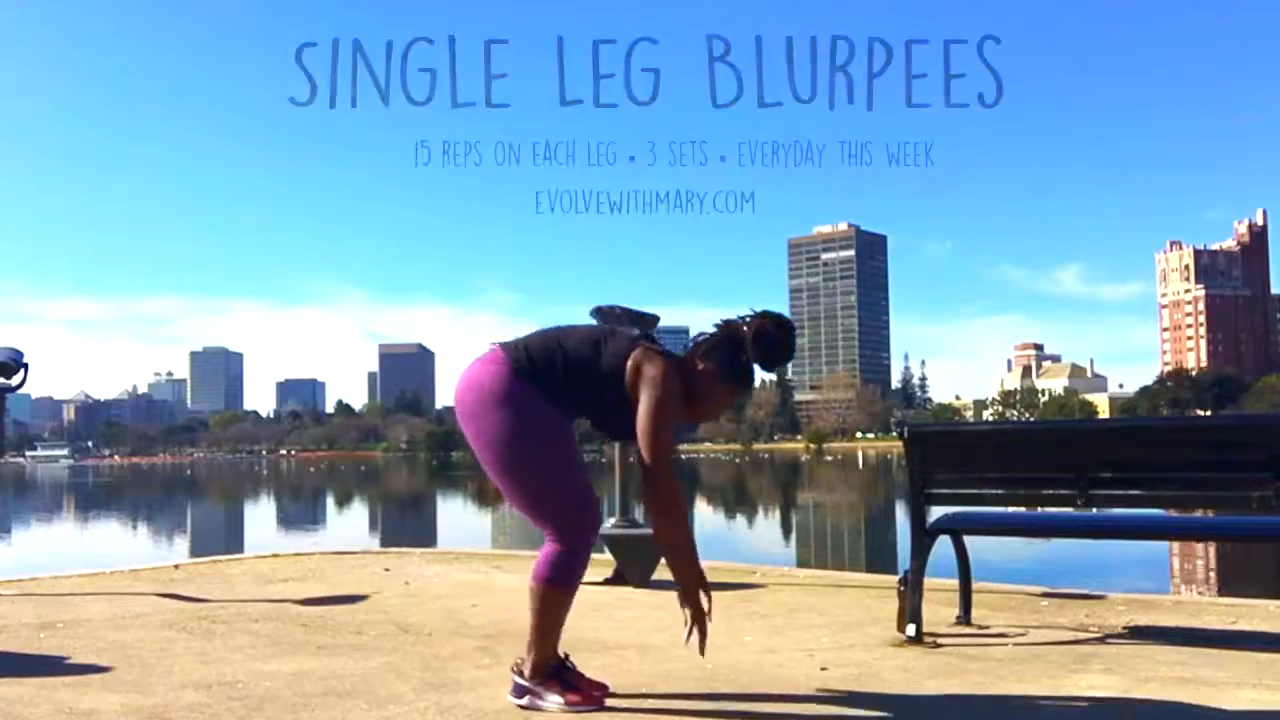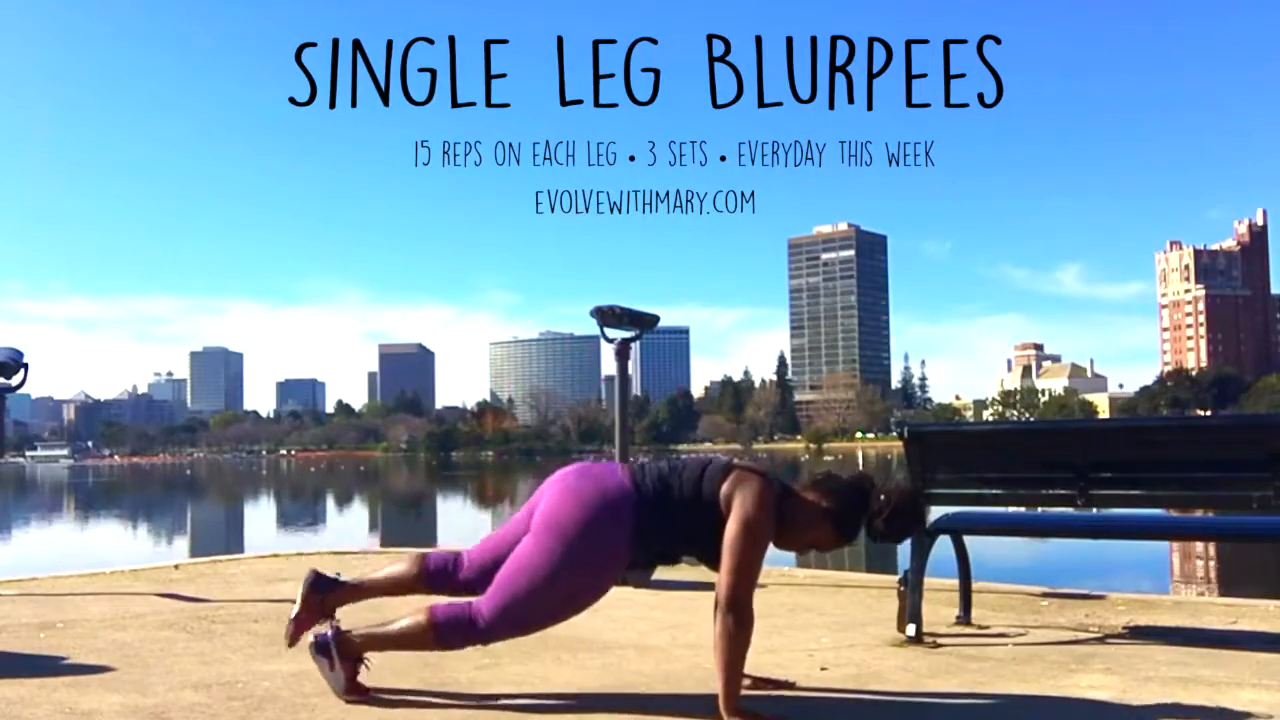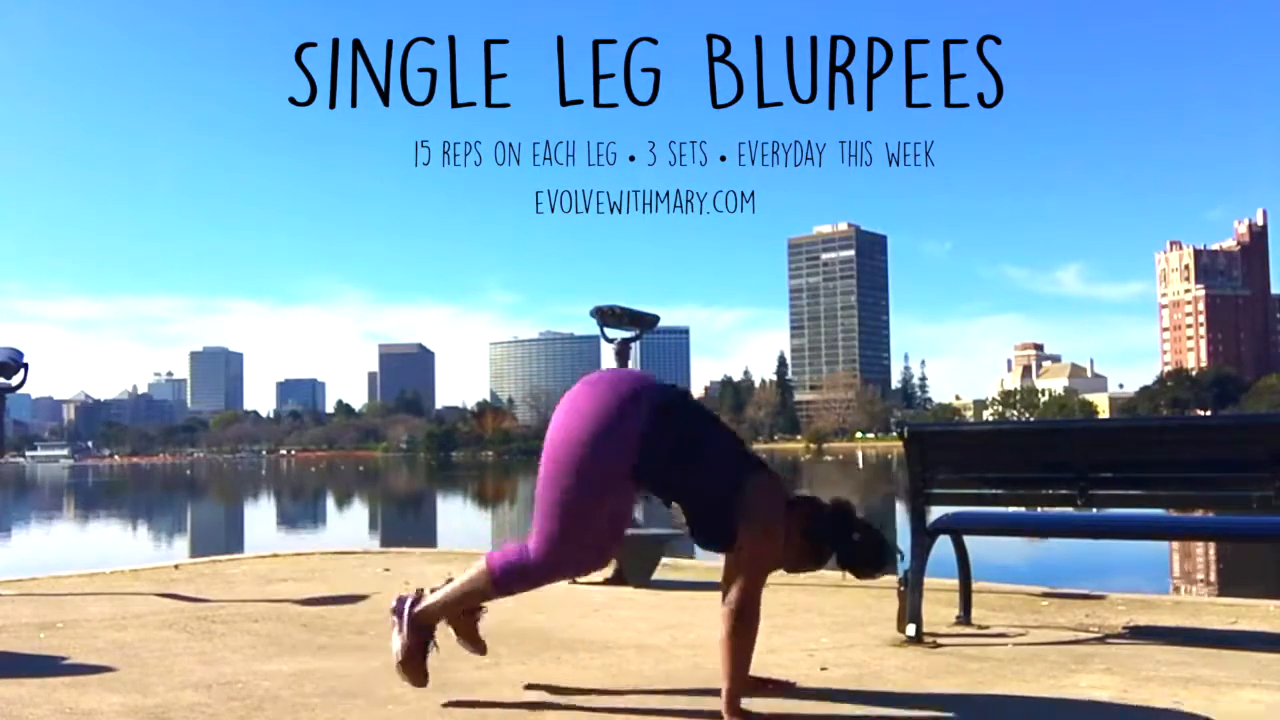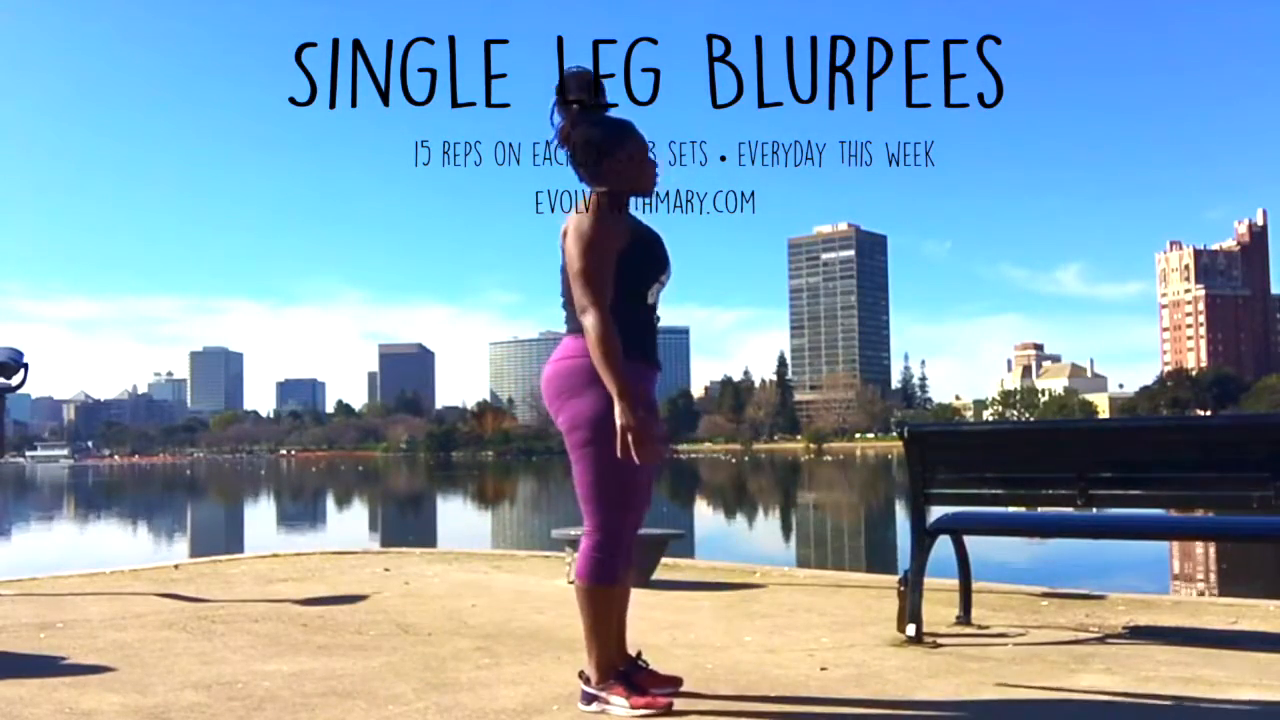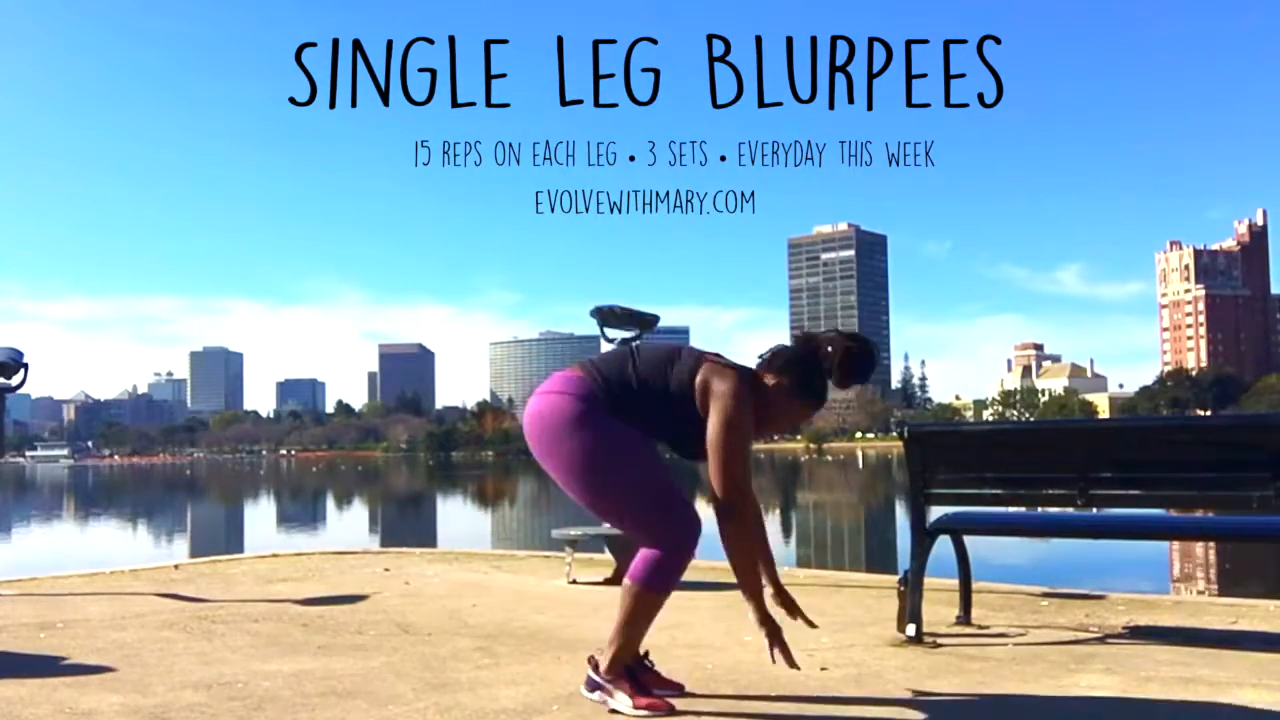
dt=1s
person 1, frame 1
left shoulder: (660, 380)
right shoulder: (663, 377)
left elbow: (660, 489)
right elbow: (659, 488)
left wrist: (689, 576)
right wrist: (691, 584)
left hip: (518, 396)
right hip: (498, 391)
left knee: (579, 525)
right knee: (576, 530)
left ankle: (546, 662)
right ankle: (533, 674)
person 1, frame 2
left shoulder: (757, 501)
right shoulder: (762, 504)
left elbow: (725, 596)
right elbow: (735, 606)
left hip: (580, 493)
right hip: (593, 522)
left knee: (463, 574)
right knee: (489, 616)
left ankle: (331, 593)
right ankle: (345, 642)
person 1, frame 3
left shoulder: (760, 508)
right shoulder: (769, 516)
left elbow: (734, 591)
right elbow: (741, 602)
left wrist: (739, 675)
left hip: (615, 408)
right hip: (608, 411)
left knee: (598, 546)
right knee: (551, 554)
left ankle: (462, 603)
right ankle: (423, 614)
person 1, frame 4
left shoulder: (619, 223)
right shoulder: (595, 220)
right elbow: (594, 316)
left wrist: (633, 397)
right wrist: (625, 400)
left hip: (620, 383)
right hip: (595, 381)
left knee: (623, 530)
right knee: (607, 531)
left ankle: (618, 662)
person 1, frame 5
left shoulder: (737, 392)
right shoulder: (735, 394)
left elbow: (740, 506)
right elbow: (731, 510)
left wrist: (772, 585)
right wrist: (760, 612)
left hip: (589, 417)
right hip: (569, 414)
left knee: (672, 533)
right knee: (676, 534)
left ankle: (624, 659)
right ankle: (610, 670)
